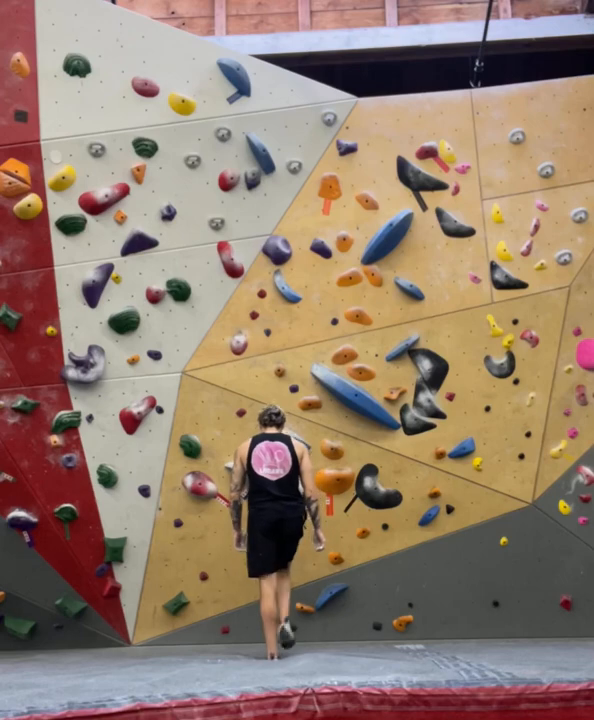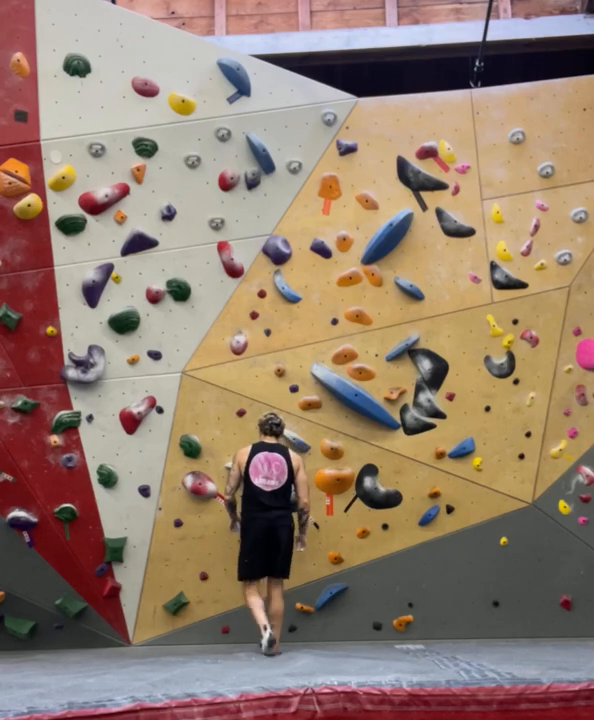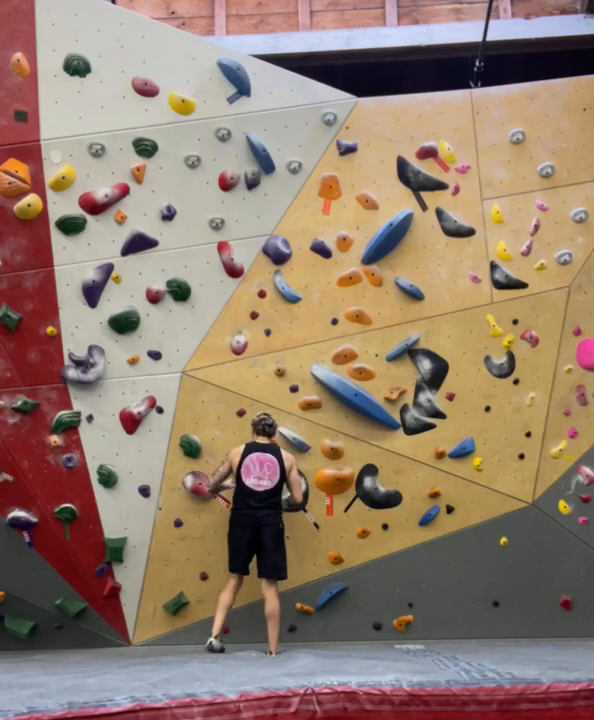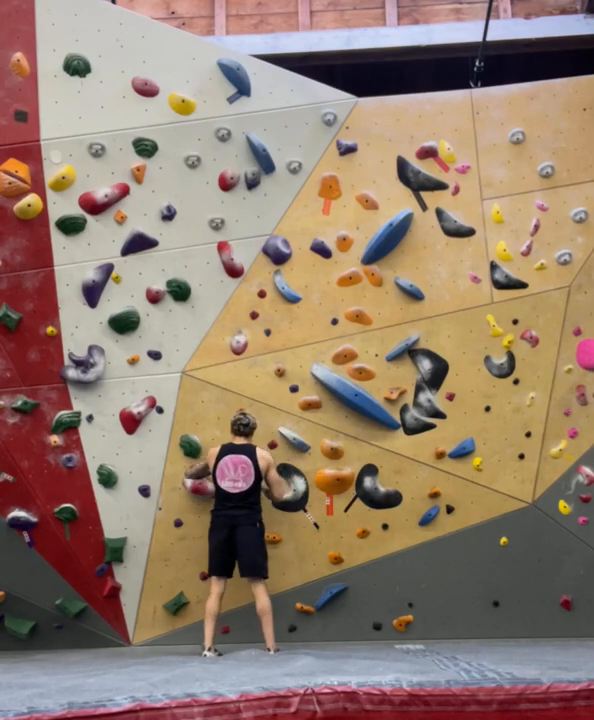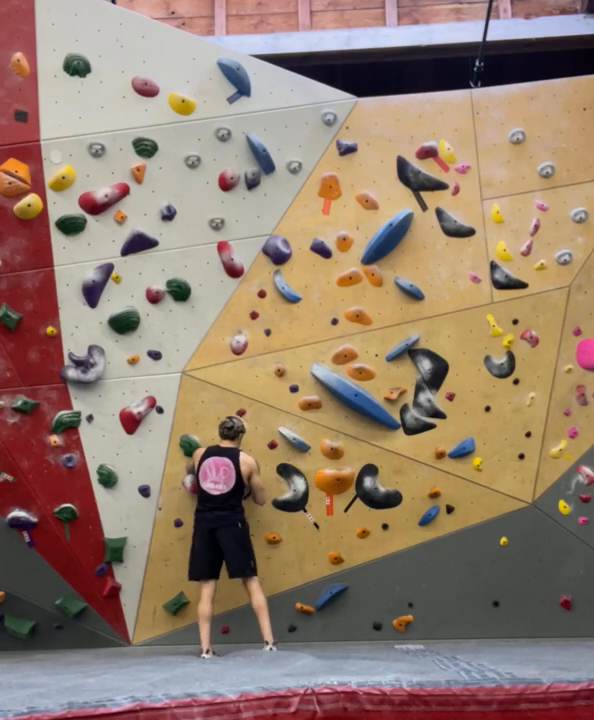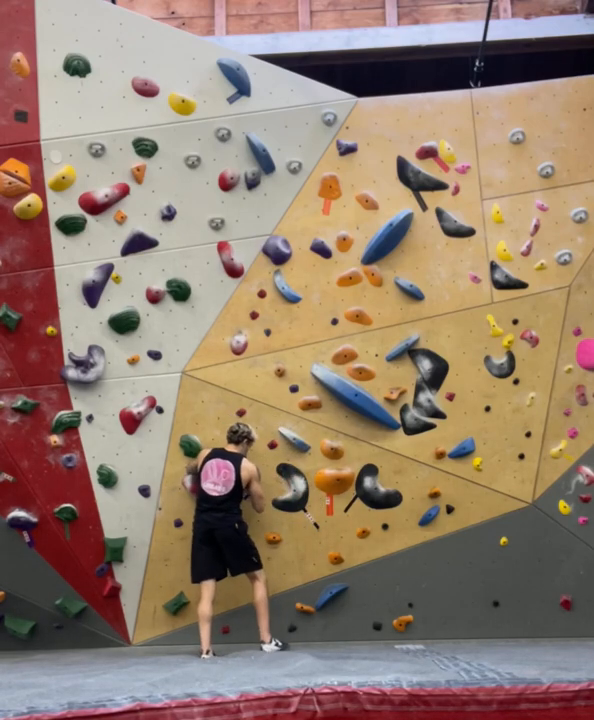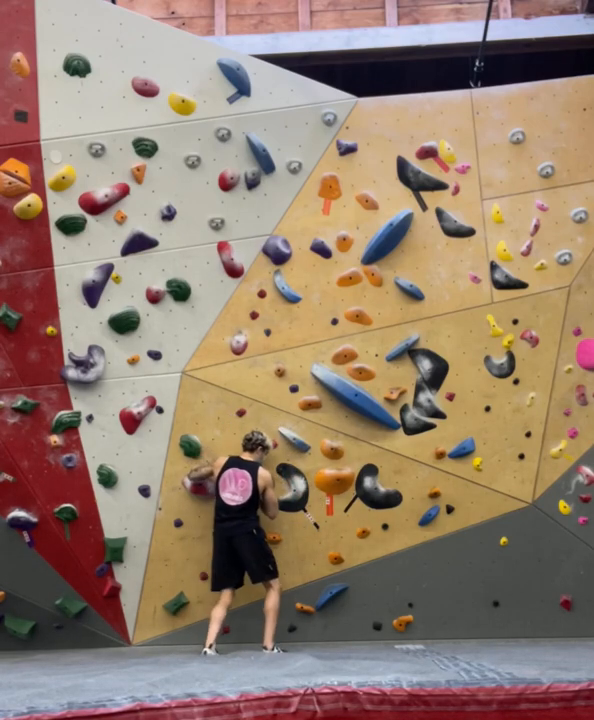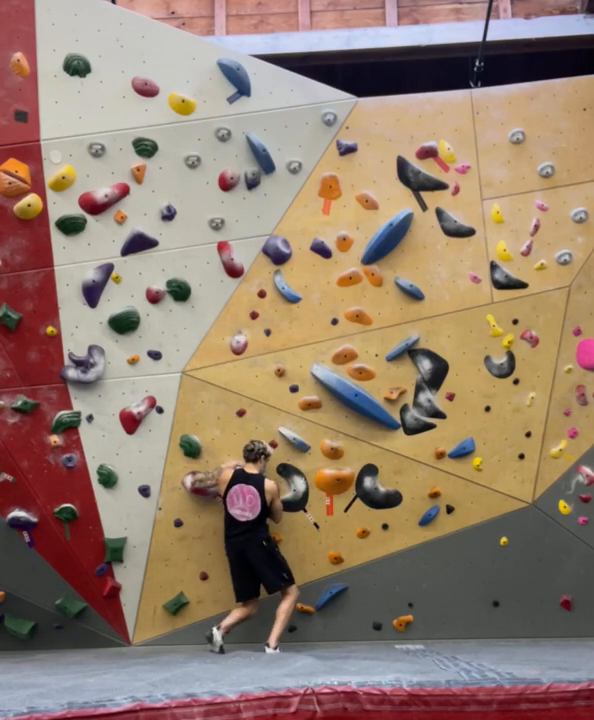
dt=0.4s
person 1, frame 1
left shoulder: (245, 448)
right shoulder: (297, 446)
left elbow: (235, 494)
right elbow: (310, 492)
left wrist: (237, 529)
right wrist: (317, 527)
left hip: (261, 517)
right hip: (292, 516)
left knee: (267, 584)
right knee: (283, 570)
left ankle: (271, 653)
right ankle: (285, 622)
person 1, frame 2
left shoulder: (243, 454)
right shoulder: (294, 458)
left elbow: (228, 495)
right elbow: (304, 502)
left wrist: (235, 518)
right wrist: (302, 532)
left hip: (254, 525)
right hip: (282, 525)
left knee: (251, 588)
right knee: (276, 587)
left ankle: (265, 628)
right ankle: (274, 647)
person 1, frame 3
left shoulder: (237, 453)
right shoulder: (286, 458)
left elbow: (211, 486)
right elbow: (297, 498)
left wrist: (228, 485)
left hip: (241, 523)
right hip: (271, 524)
left knee: (234, 581)
right knee: (269, 588)
left ankle: (215, 636)
right ankle: (273, 650)
person 1, frame 4
left shoulder: (214, 453)
right shoulder: (263, 456)
right elbow: (278, 493)
left hip: (220, 524)
right hip: (248, 525)
left knee: (216, 588)
right knee: (258, 587)
left ankle: (208, 647)
right ankle: (272, 647)
person 1, frame 5
left shoulder: (200, 454)
right shoulder: (247, 461)
left elbow: (189, 471)
right elbow: (260, 499)
left hip: (204, 526)
right hip: (231, 526)
left knee: (207, 590)
right knee: (252, 583)
left ankle: (205, 649)
right ankle: (269, 642)
person 1, frame 6
left shoulder: (204, 455)
right shoulder: (248, 467)
left elbow: (190, 471)
right elbow: (259, 506)
left hip: (202, 527)
right hip: (230, 527)
left knee: (207, 592)
right knee: (258, 578)
left ankle: (205, 650)
right ankle: (266, 640)
person 1, frame 7
left shoulder: (221, 463)
right shoulder: (263, 475)
right elbow: (272, 513)
left hip: (222, 534)
right hip: (248, 533)
left knee: (225, 597)
right knee: (273, 586)
left ankle: (209, 646)
right ankle: (269, 646)
person 1, frame 8
left shoulder: (226, 475)
right shoulder: (269, 485)
left elbow: (196, 482)
right elbow: (277, 518)
left hip: (234, 547)
right hip: (259, 545)
left knee: (249, 606)
right knee: (290, 592)
left ankle: (220, 629)
right ankle: (272, 644)
